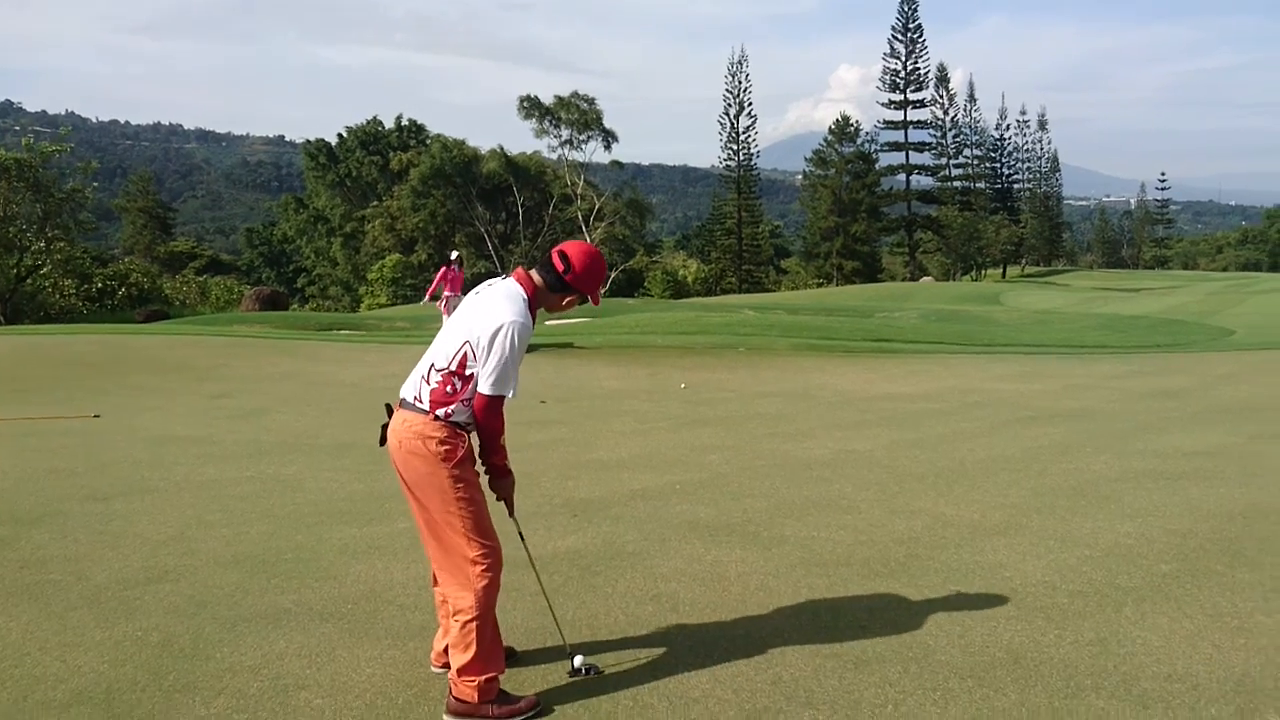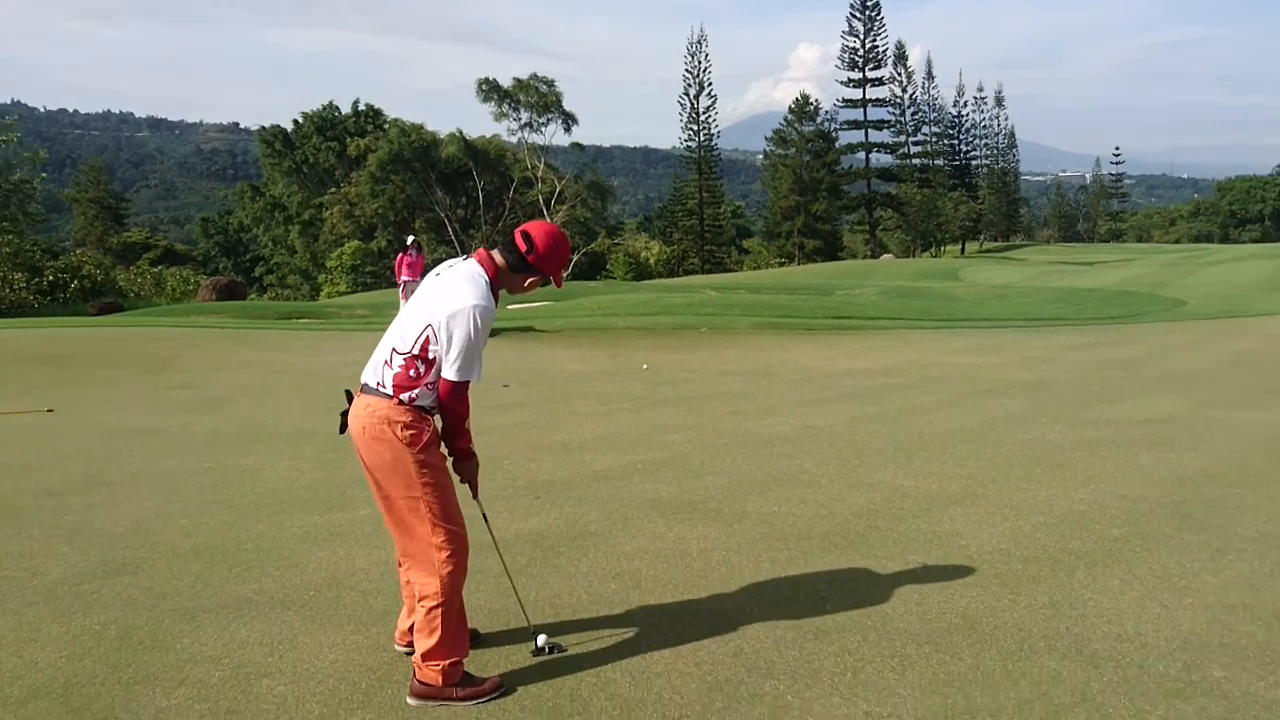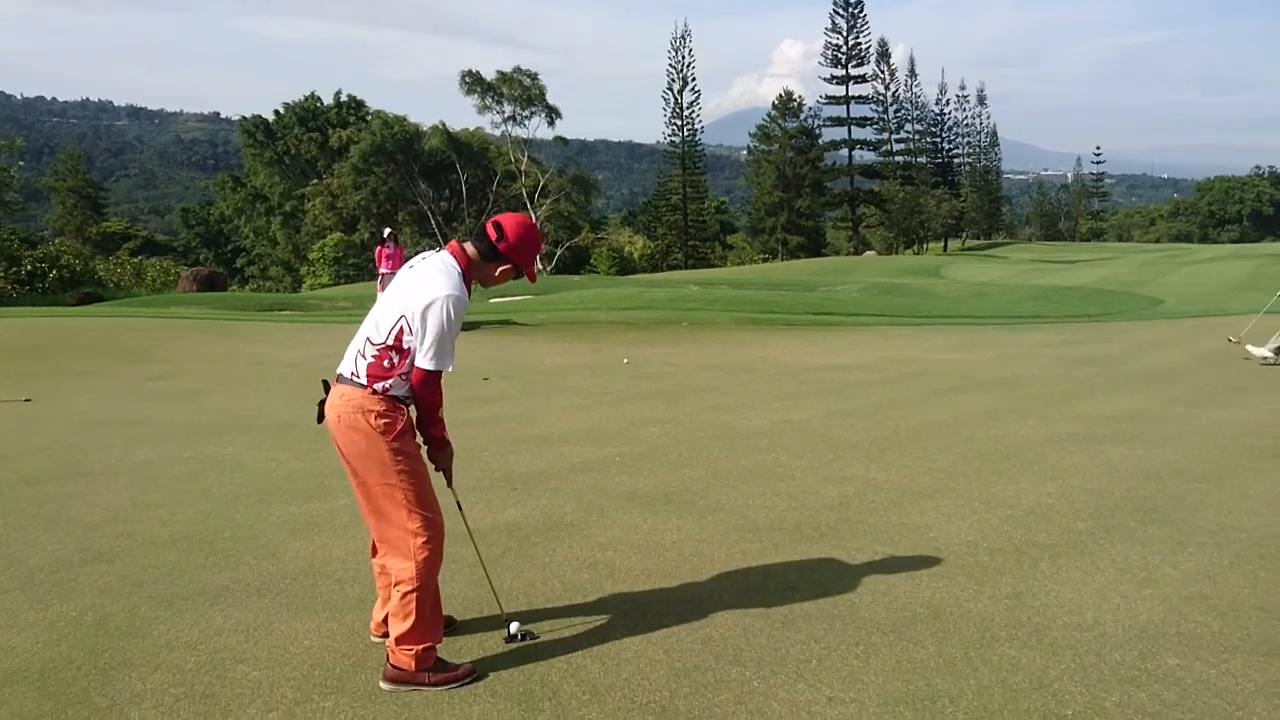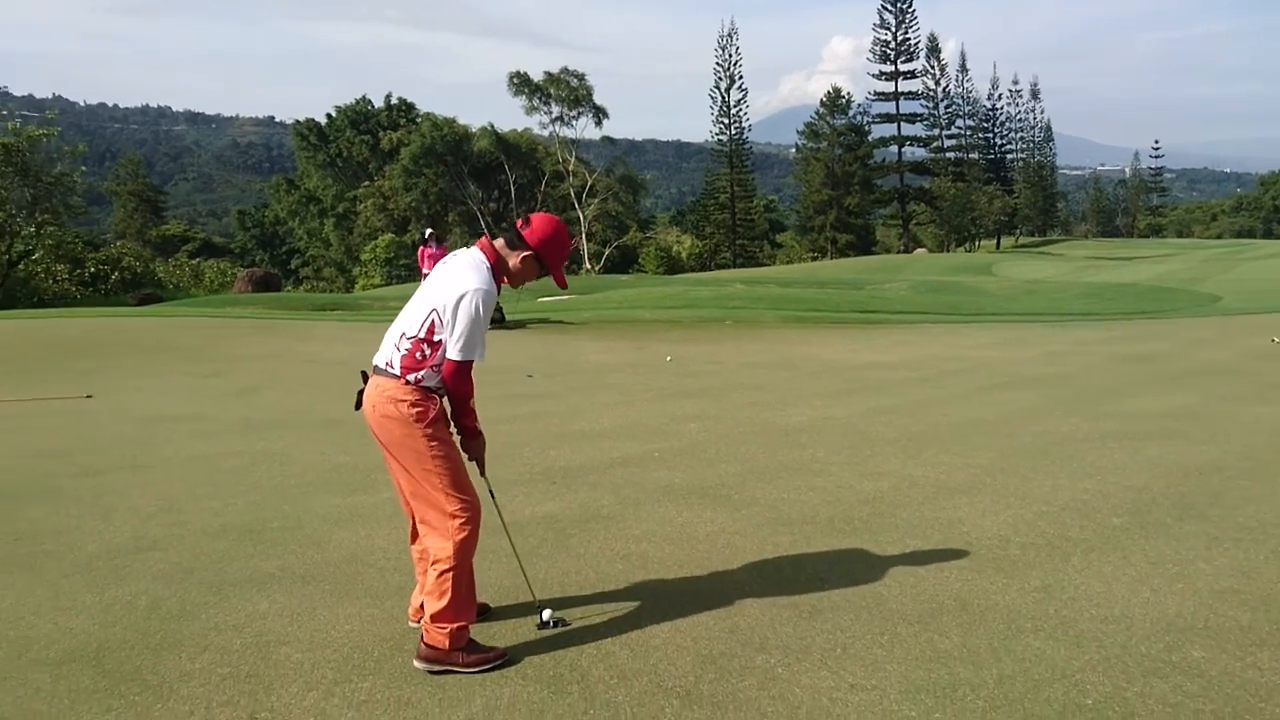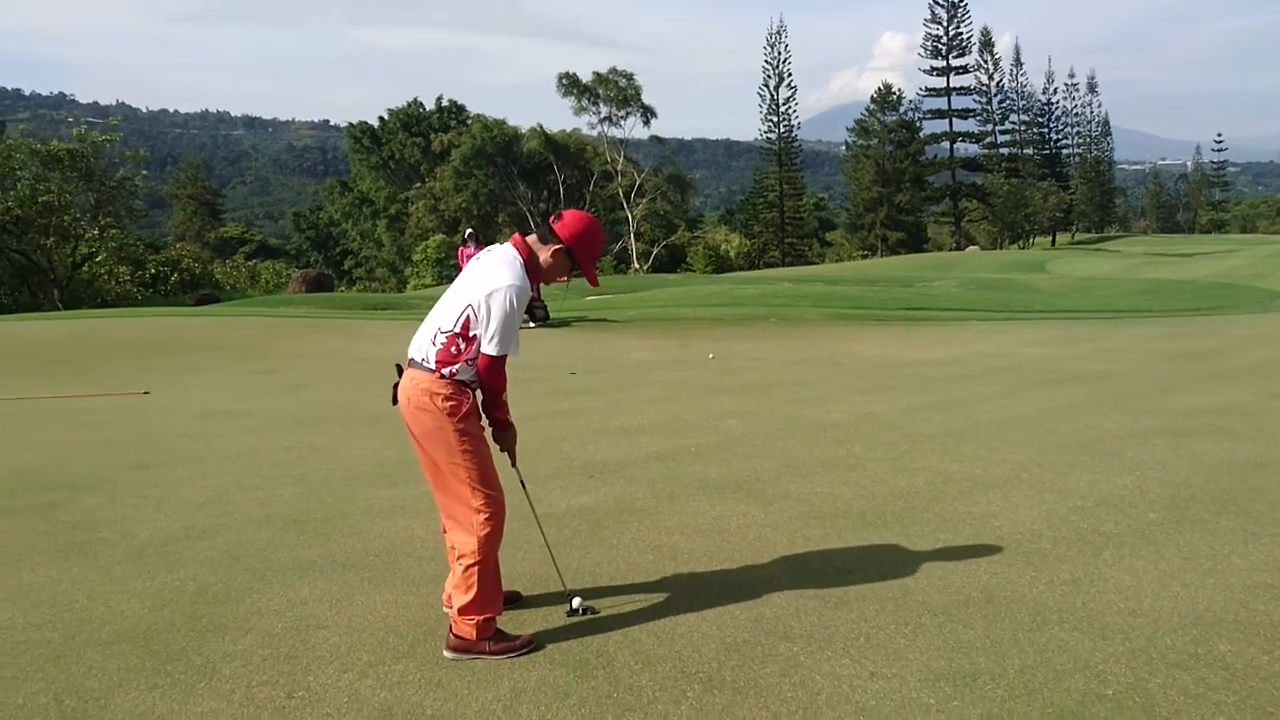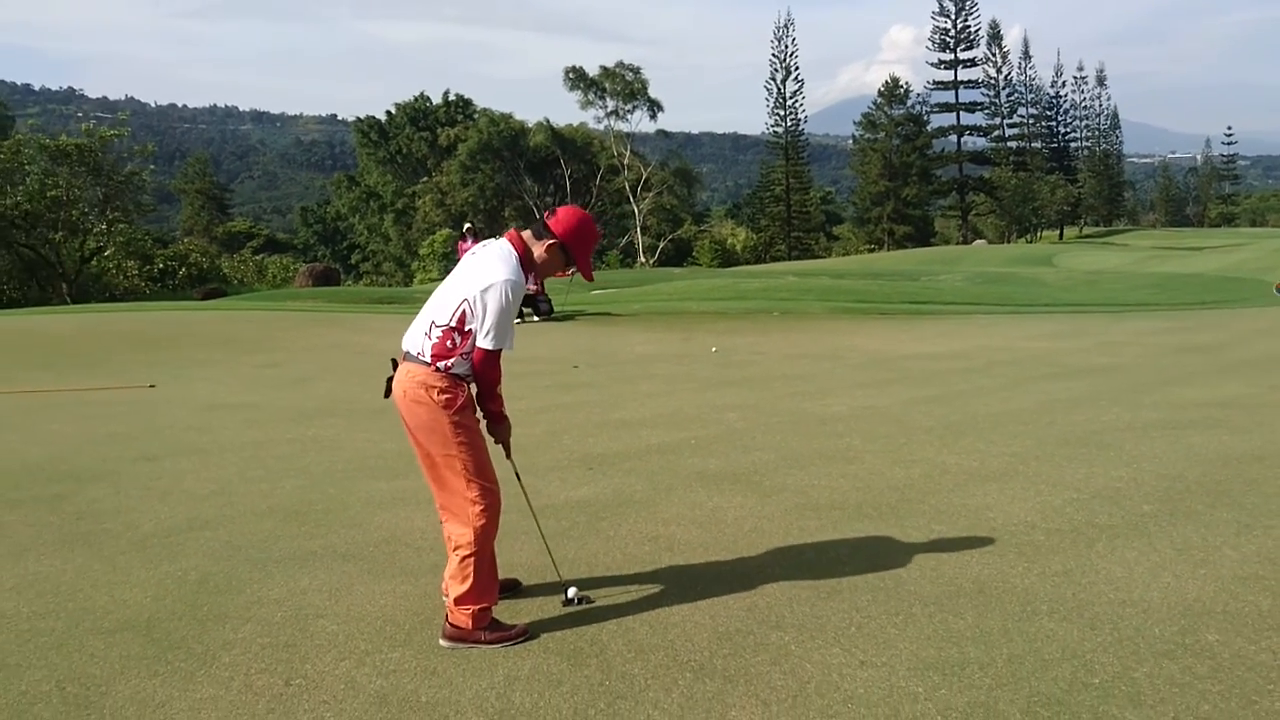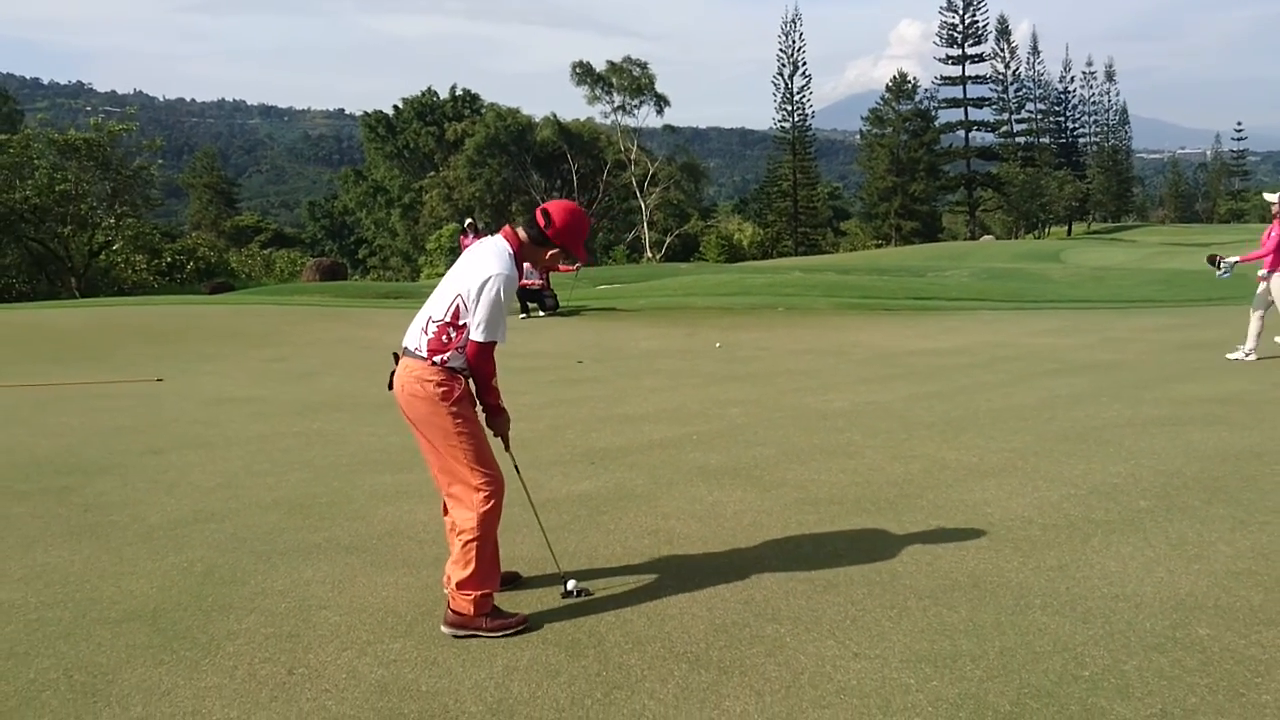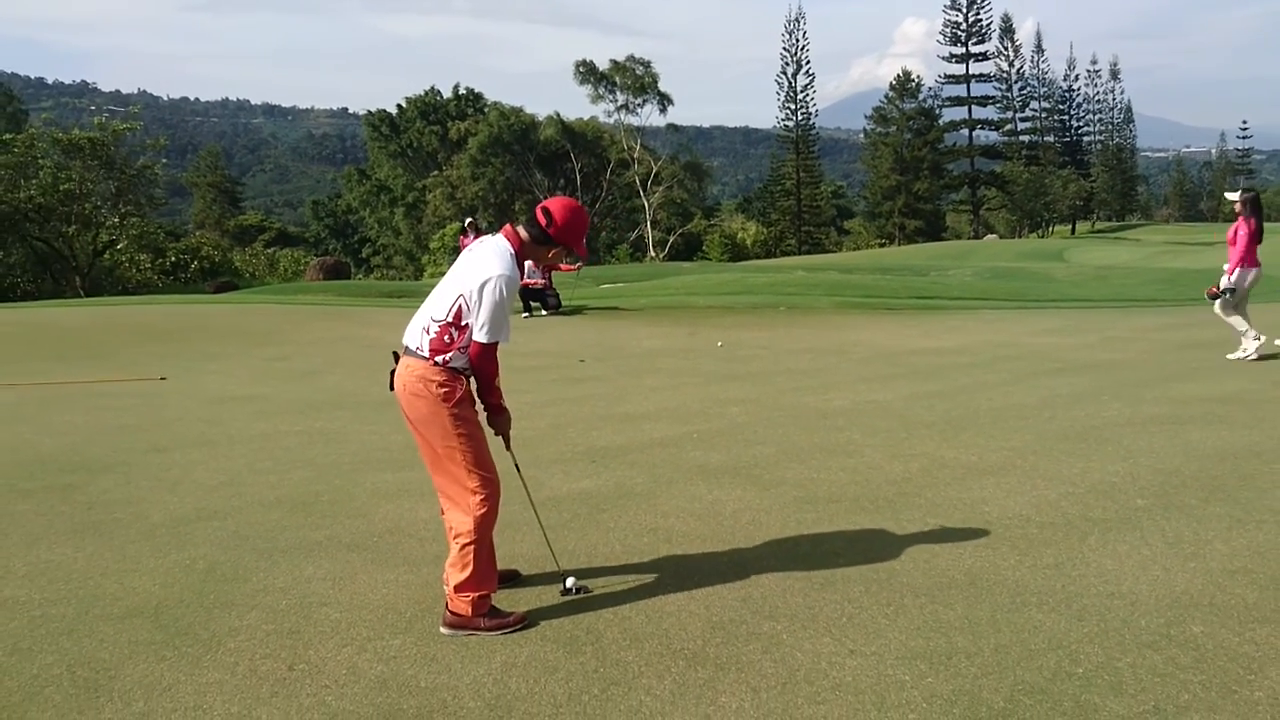
dt=0.2s
person 1, frame 1
left shoulder: (496, 286)
right shoulder: (513, 320)
right elbow: (487, 406)
left wrist: (493, 465)
right wrist: (500, 470)
left hip: (413, 424)
right hip: (433, 437)
left knee: (454, 551)
right knee: (477, 560)
left ankle: (453, 647)
person 1, frame 2
left shoulder: (455, 266)
right shoulder: (476, 303)
right elbow: (451, 391)
left wrist: (455, 448)
right wrist: (464, 453)
left hip: (372, 407)
right hip: (397, 421)
left knee: (419, 535)
right knee: (442, 544)
left ankle: (416, 628)
right ankle: (437, 675)
person 1, frame 3
left shoulder: (430, 260)
right shoulder: (449, 294)
right elbow: (425, 381)
left wrist: (431, 437)
right wrist: (438, 442)
left hip: (352, 399)
right hip: (372, 411)
left knee: (394, 522)
right knee: (418, 530)
left ankle: (392, 615)
right ankle: (409, 659)
person 1, frame 4
left shoulder: (464, 258)
right shoulder: (479, 287)
right elbow: (455, 371)
left wrist: (463, 427)
right wrist: (470, 431)
left hip: (389, 390)
right hip: (407, 401)
left knee: (431, 508)
right knee: (457, 513)
left ankle: (430, 601)
right ankle: (443, 640)
person 1, frame 5
left shoulder: (496, 253)
right shoulder: (512, 284)
right elbow: (490, 366)
left wrist: (494, 419)
right wrist: (502, 424)
left hip: (422, 381)
right hip: (439, 394)
left knee: (463, 501)
right knee: (481, 508)
left ankle: (462, 590)
right ankle: (470, 629)
person 1, frame 6
left shoulder: (492, 248)
right shoulder: (507, 278)
right elbow: (484, 359)
left wrist: (489, 412)
right wrist: (496, 416)
left hip: (418, 375)
right hip: (434, 387)
left knee: (460, 492)
right knee: (476, 500)
left ankle: (463, 579)
right ankle: (467, 620)
person 1, frame 7
left shoulder: (490, 245)
right shoulder: (501, 273)
right elbow: (480, 352)
left wrist: (488, 405)
right wrist: (495, 408)
left hip: (422, 370)
right hip: (434, 381)
left knee: (462, 483)
right knee: (482, 487)
left ankle: (467, 570)
right ankle: (469, 607)
person 1, frame 8
left shoulder: (489, 243)
right shoulder: (502, 274)
right elbow: (482, 352)
left wrist: (489, 404)
right wrist: (496, 408)
left hip: (418, 368)
right hip: (434, 380)
left knee: (461, 484)
right knee: (477, 490)
left ankle: (467, 568)
right ankle: (466, 607)
